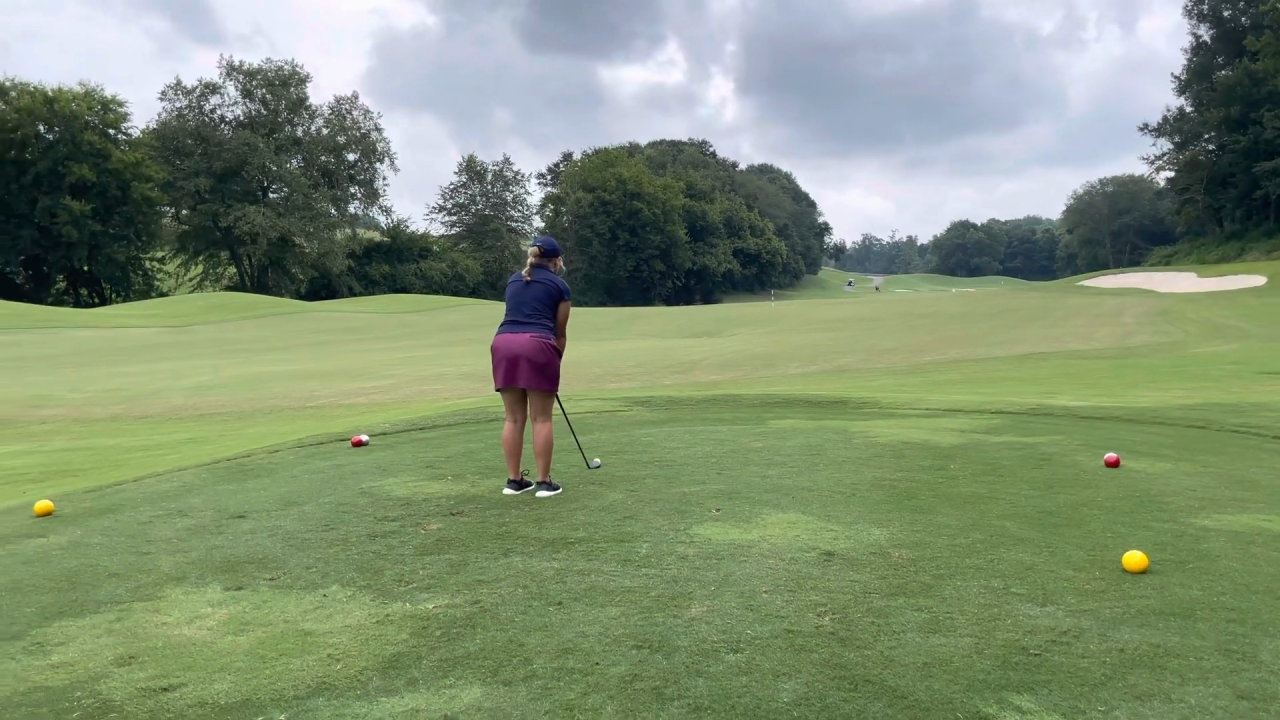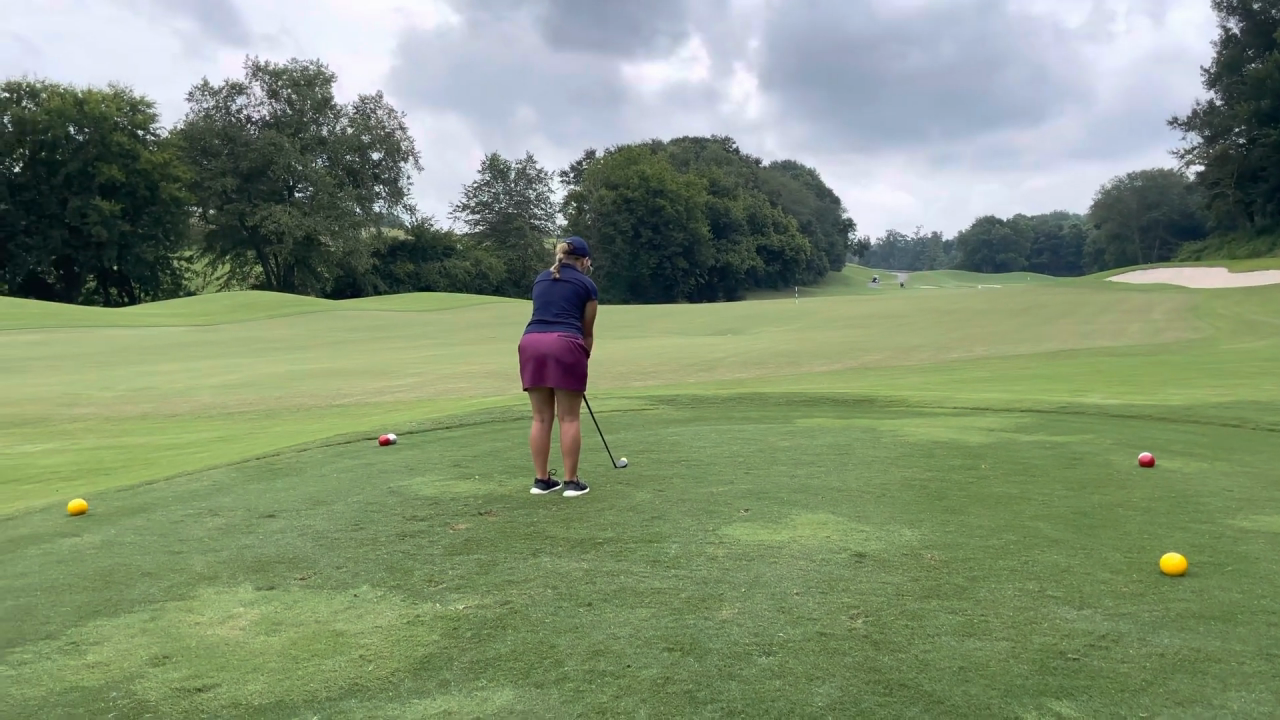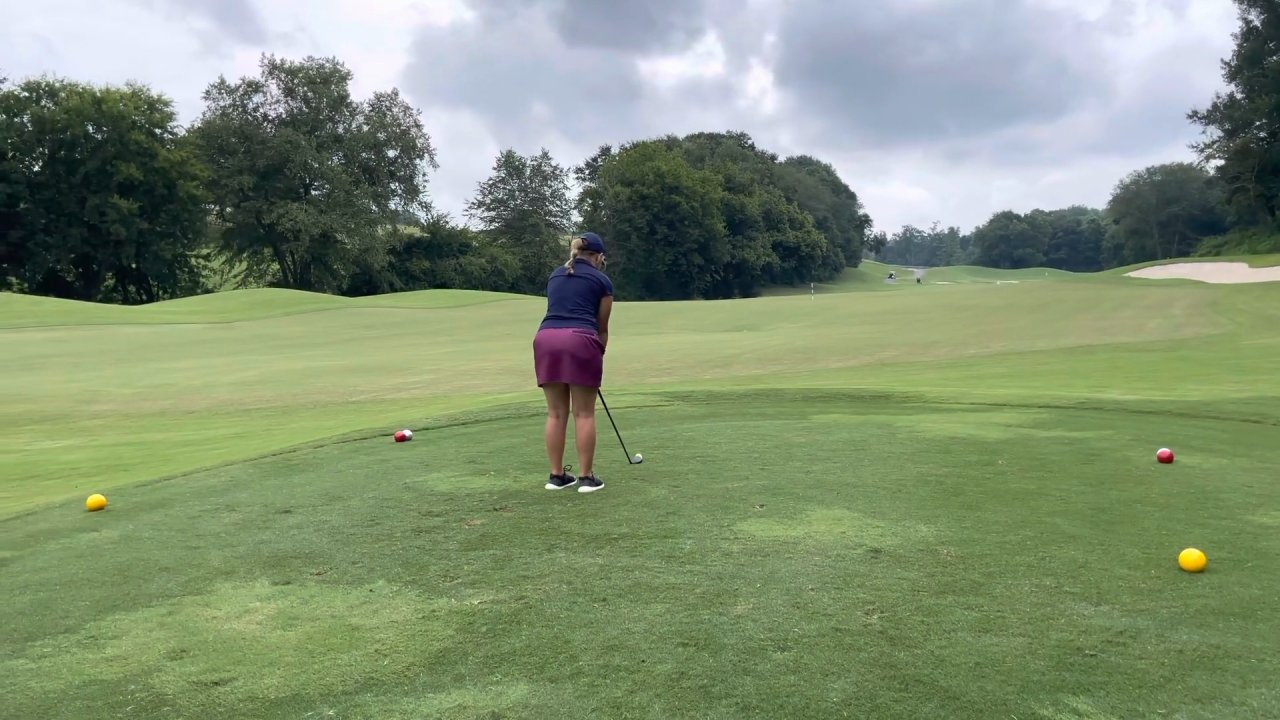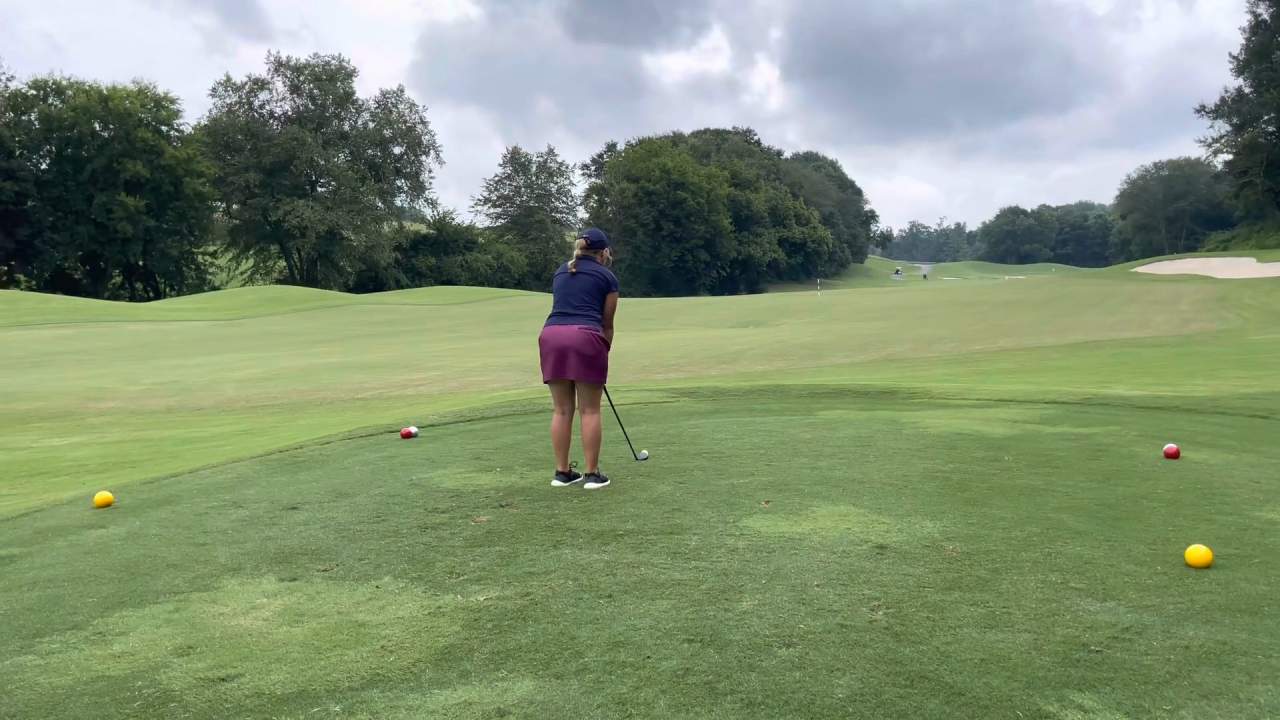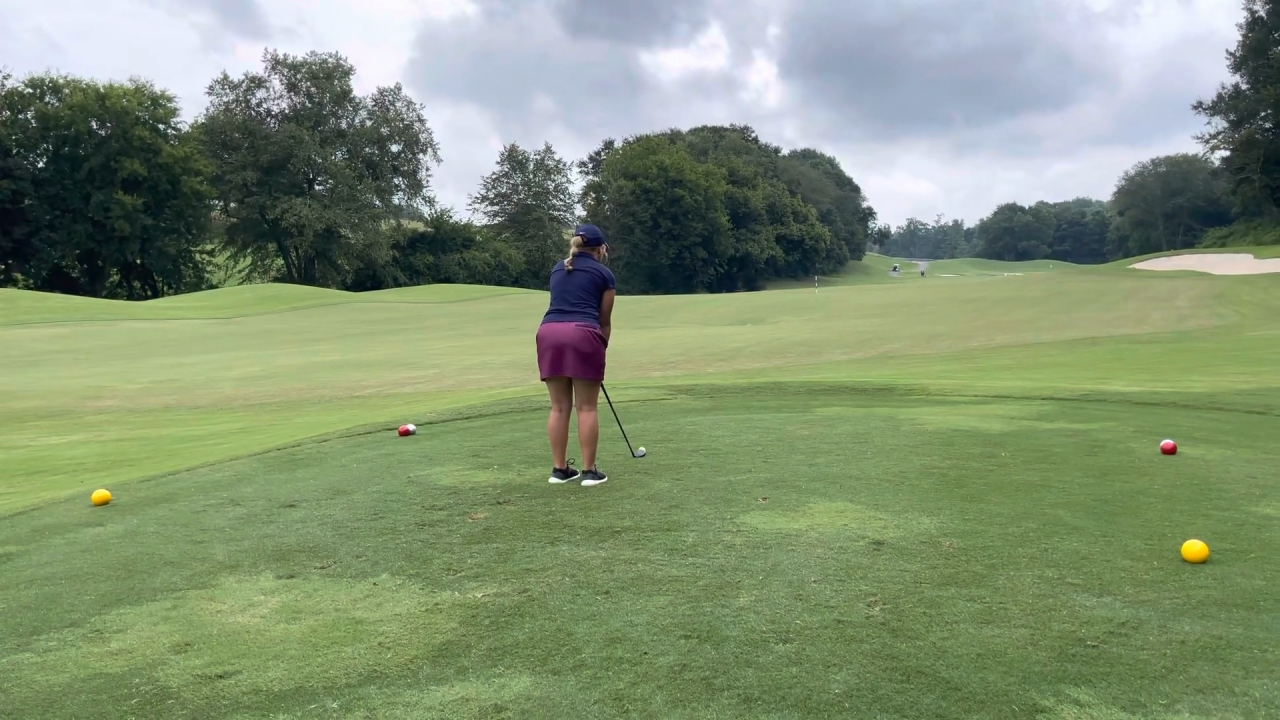
dt=0.5s
person 1, frame 1
left shoulder: (513, 280)
right shoulder: (559, 285)
right elbow: (560, 332)
left wrist: (551, 357)
right wrist: (556, 361)
left hip: (504, 343)
right hip: (538, 346)
left knee: (513, 418)
right knee: (541, 419)
left ankle: (514, 480)
right ankle: (544, 482)
person 1, frame 2
left shoulder: (541, 279)
right shoulder: (587, 284)
right elbow: (587, 331)
right wrist: (584, 357)
left hip: (531, 342)
right hip: (565, 345)
left knee: (541, 417)
right knee: (569, 418)
left ankle: (541, 479)
right ankle: (571, 481)
person 1, frame 3
left shoulder: (556, 275)
right shoulder: (602, 280)
right elbow: (602, 327)
right wrist: (599, 353)
left hip: (546, 339)
right hip: (580, 341)
left knee: (556, 413)
right knee: (584, 414)
left ankle: (556, 475)
right ankle: (586, 477)
person 1, frame 4
left shoulder: (561, 271)
right shoulder: (607, 277)
right elbow: (607, 323)
right wrist: (605, 351)
left hip: (552, 335)
right hip: (586, 337)
left knee: (562, 410)
right knee: (590, 411)
left ankle: (562, 472)
right ankle: (592, 474)
person 1, frame 5
left shoulder: (558, 269)
right shoulder: (604, 274)
right elbow: (604, 320)
right wrist: (602, 348)
left hip: (549, 333)
right hip: (583, 335)
left knee: (559, 407)
right knee: (586, 408)
left ankle: (559, 469)
right ankle: (589, 471)
